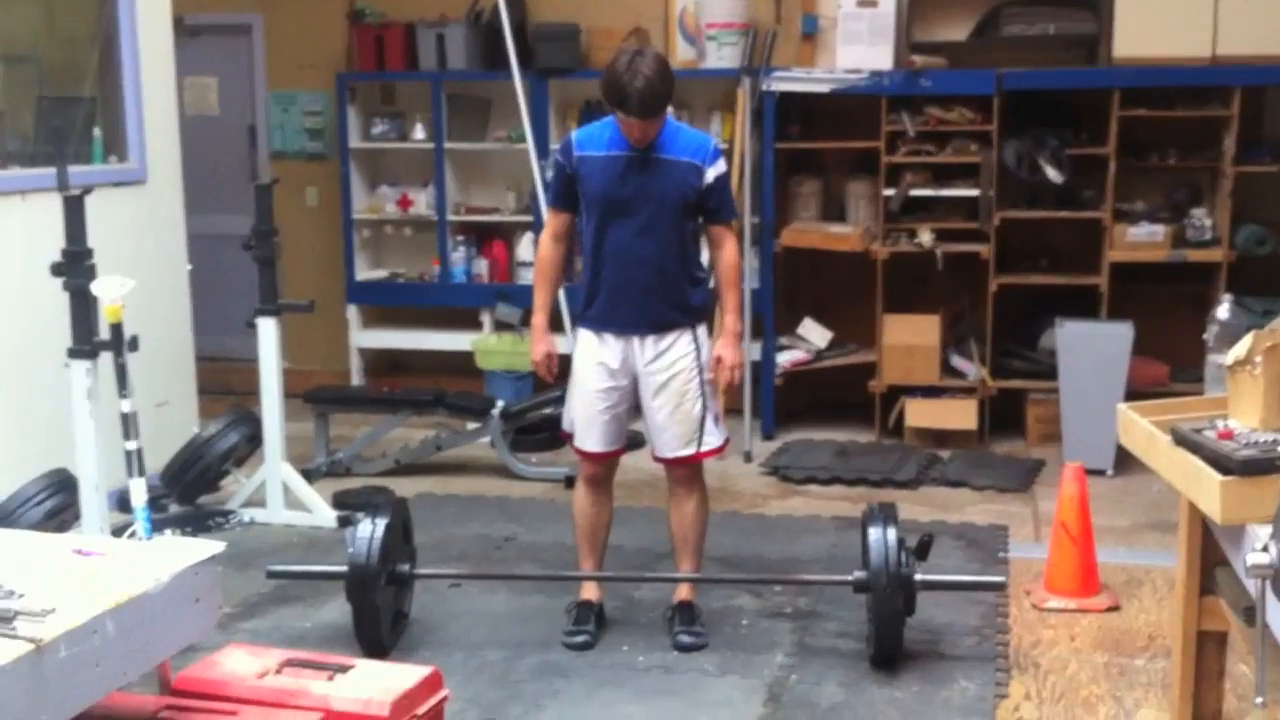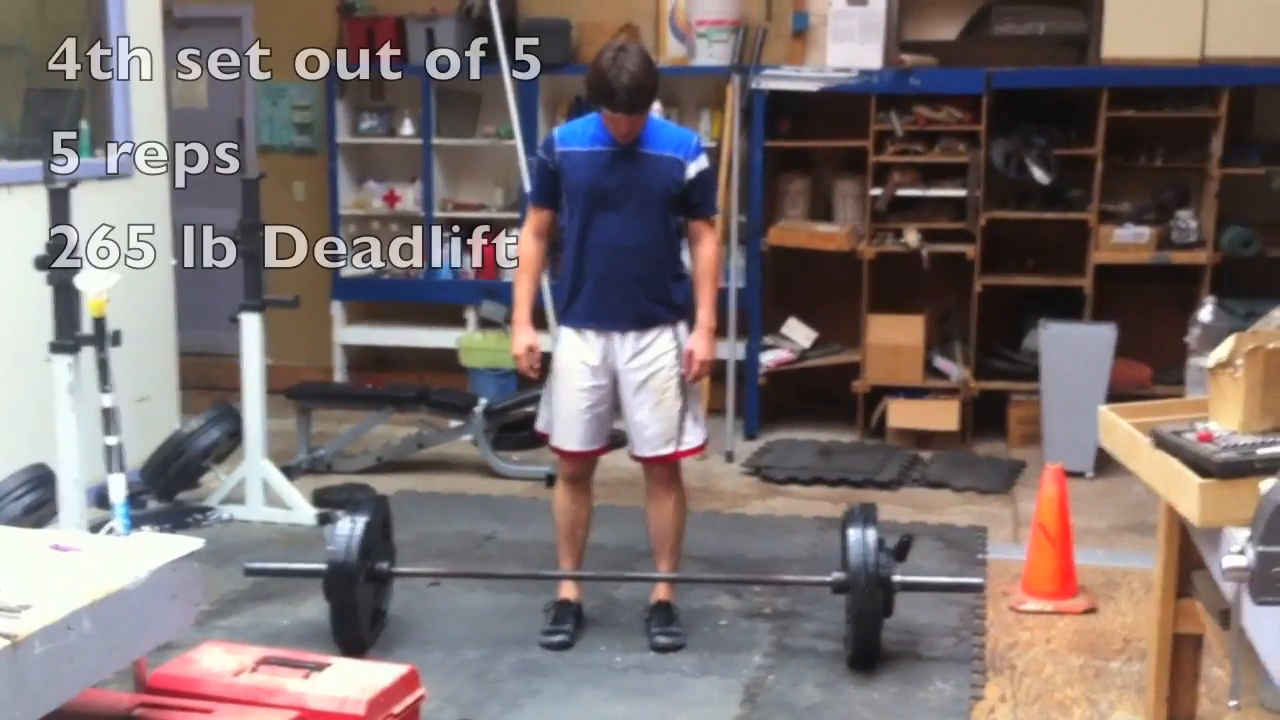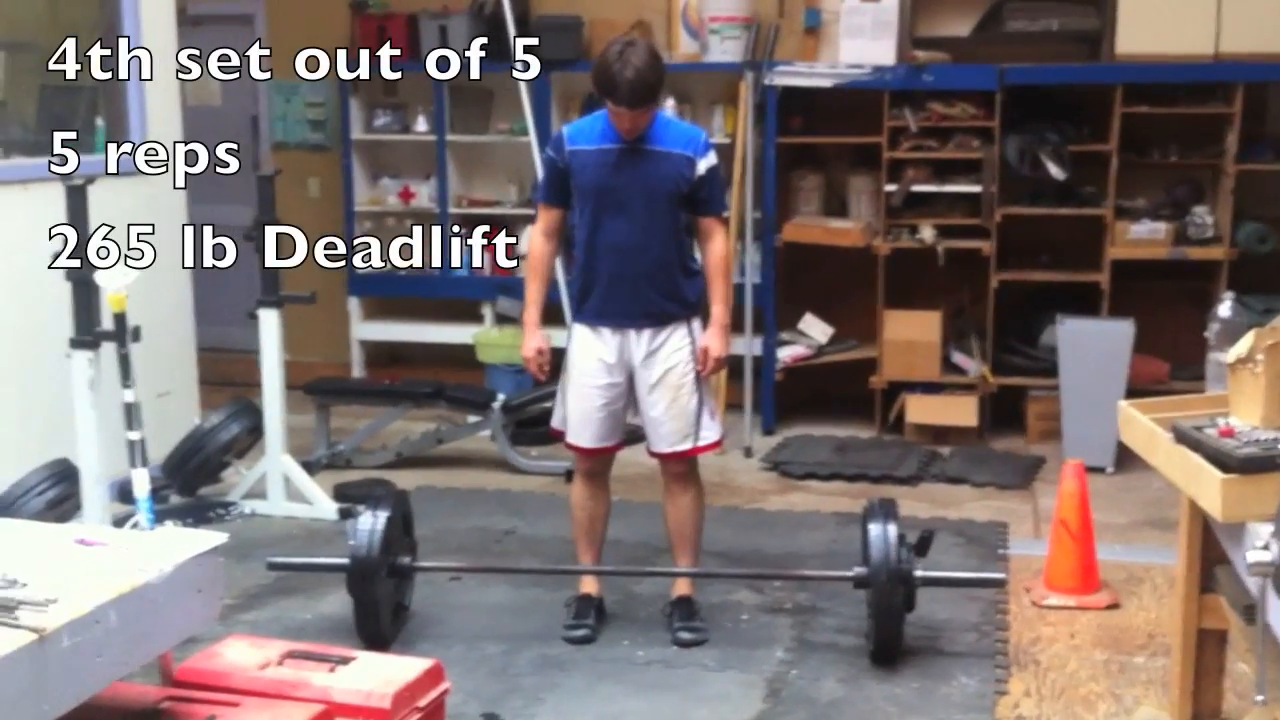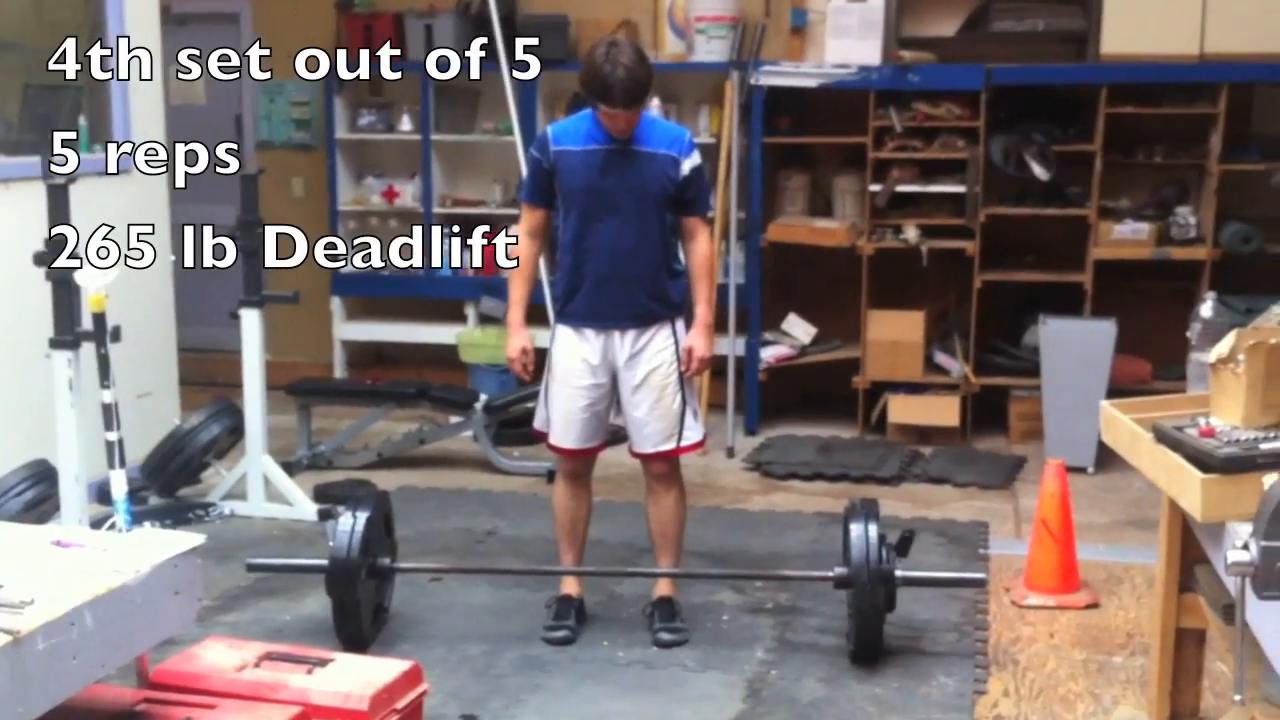
dt=0.4s
person 1, frame 1
left shoulder: (701, 155)
right shoulder: (577, 150)
left elbow: (724, 245)
right elbow: (554, 238)
left wrist: (730, 333)
right wrist: (540, 324)
left hip: (677, 334)
right hip: (599, 332)
left knee: (684, 466)
right knee: (593, 466)
left ankle: (685, 597)
right ankle: (589, 594)
person 1, frame 2
left shoulder: (684, 150)
right shoulder: (561, 145)
left elbow: (703, 239)
right elbow: (535, 233)
left wrist: (704, 326)
right wrist: (522, 320)
left hip: (658, 331)
right hip: (580, 330)
left knee: (663, 465)
right knee: (572, 465)
left ankle: (664, 596)
right ankle: (567, 594)
person 1, frame 3
left shoulder: (692, 147)
right shoulder: (569, 144)
left elbow: (713, 237)
right elbow: (545, 234)
left wrist: (718, 324)
right wrist: (532, 323)
left hip: (672, 329)
right hip: (594, 328)
left knee: (679, 462)
right knee: (589, 461)
left ankle: (684, 591)
right ankle: (588, 588)
person 1, frame 4
left shoulder: (677, 146)
right shoulder: (555, 143)
left elbow: (697, 237)
right elbow: (529, 234)
left wrist: (703, 323)
right wrist: (516, 323)
left hip: (655, 329)
right hip: (577, 328)
left knee: (662, 463)
right knee: (572, 461)
left ankle: (664, 591)
right ankle: (569, 589)
